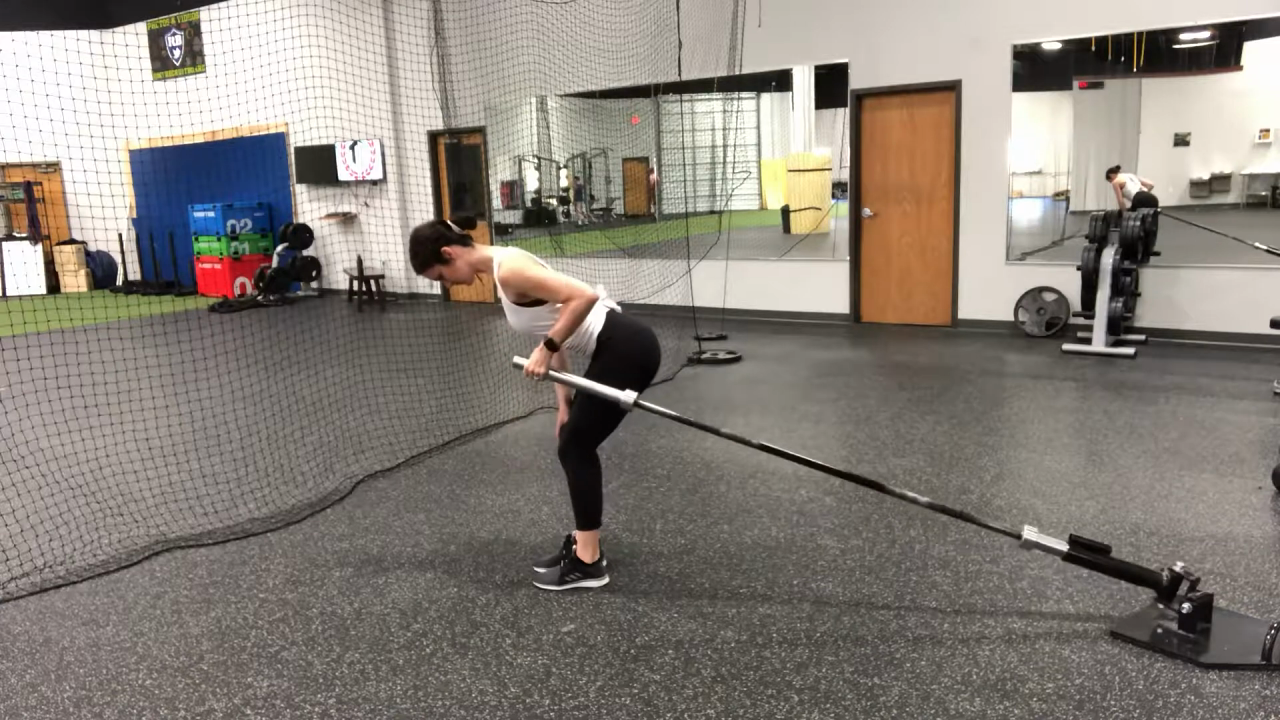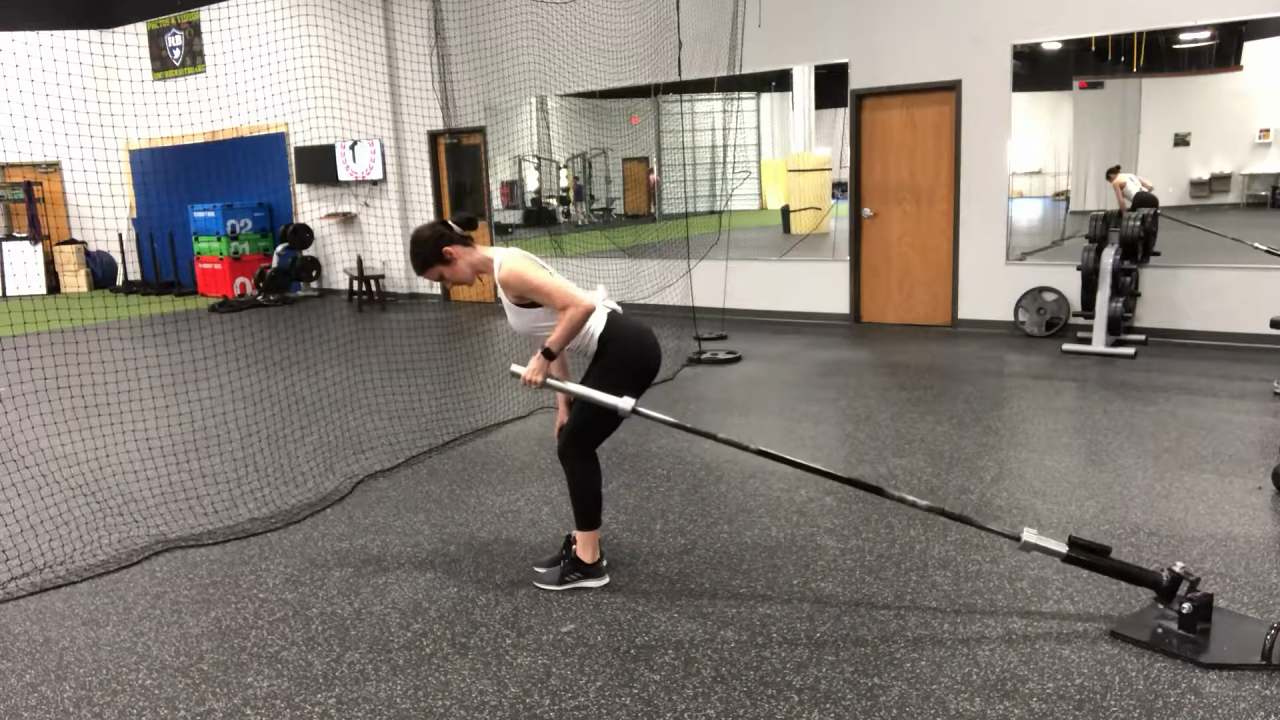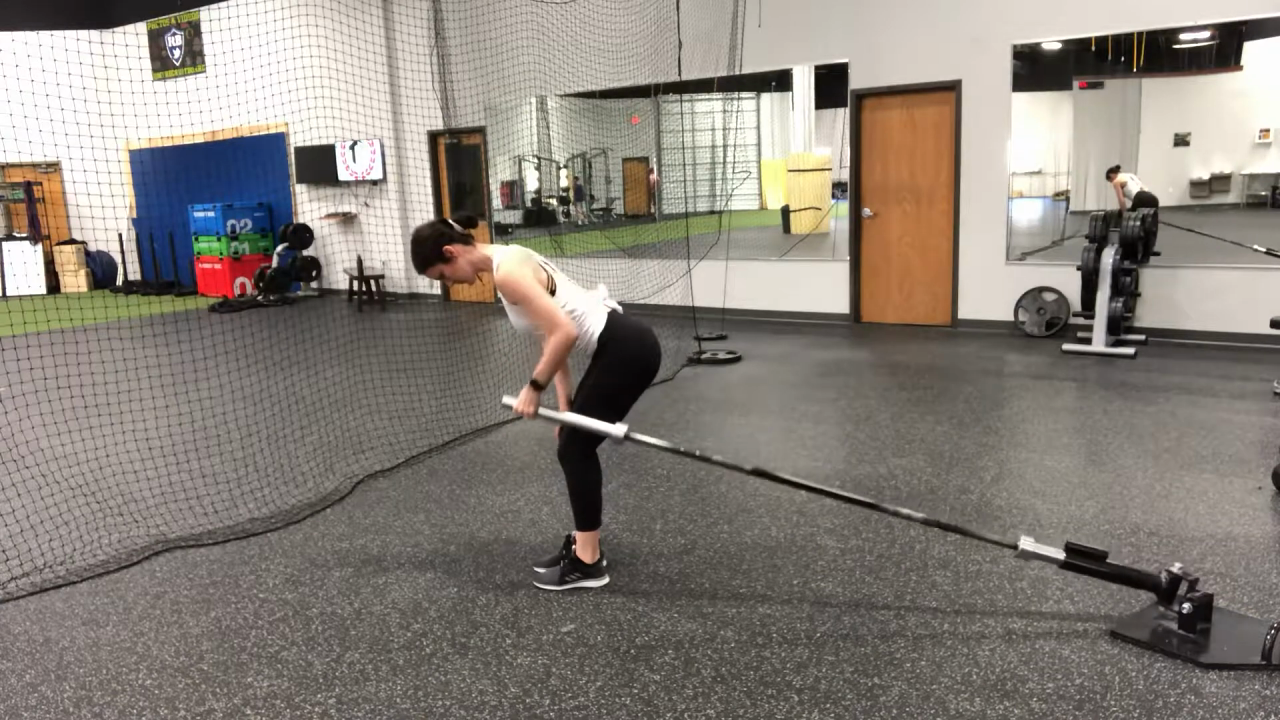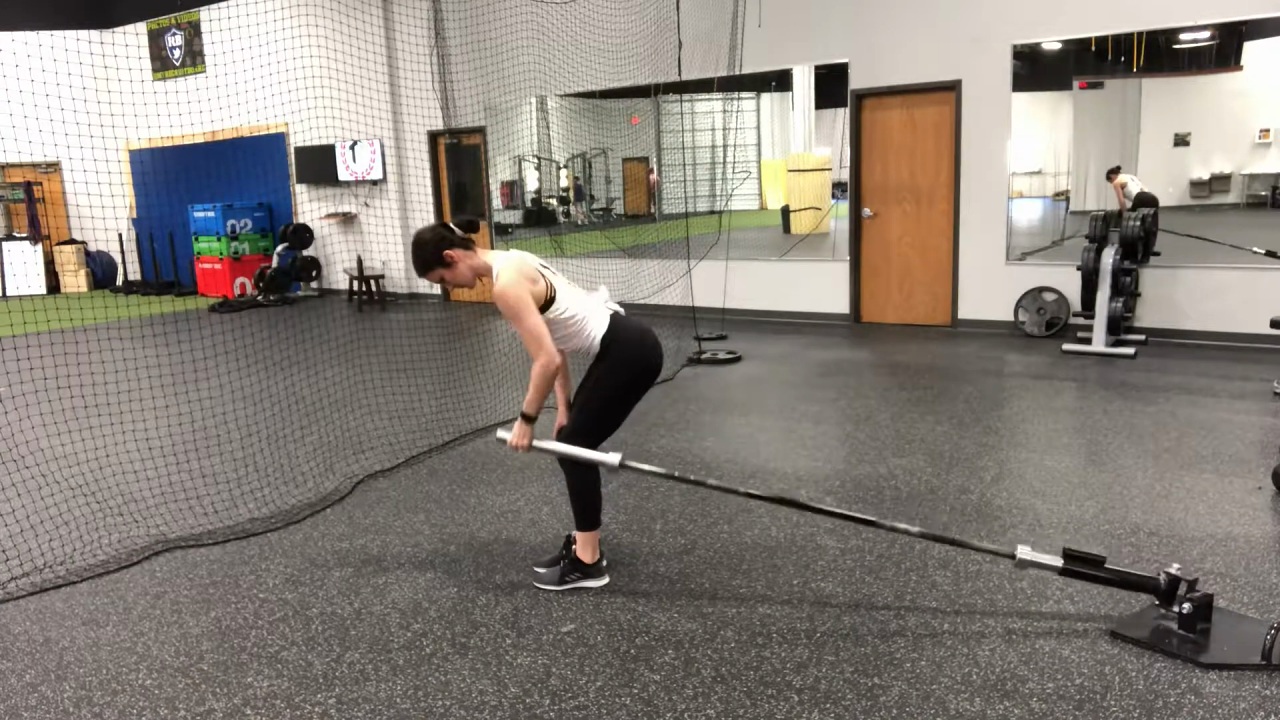
dt=0.2s
person 1, frame 1
left shoulder: (509, 269)
right shoulder: (504, 267)
left elbow: (584, 295)
right elbow: (554, 323)
left wrist: (545, 349)
right wrist: (565, 402)
left hip: (626, 350)
right hip: (618, 346)
left knee: (575, 448)
right knee: (575, 443)
left ankle: (588, 563)
right ankle: (583, 544)
person 1, frame 2
left shoulder: (509, 271)
right shoulder: (507, 265)
left elbow: (582, 306)
right elbow: (553, 329)
left wrist: (541, 359)
right wrist: (565, 402)
left hip: (627, 350)
right hip: (619, 346)
left knee: (574, 448)
right knee: (574, 444)
left ankle: (588, 564)
right ankle: (583, 543)
person 1, frame 3
left shoulder: (508, 272)
right shoulder: (510, 261)
left elbow: (564, 334)
right elbow: (555, 333)
left wrist: (534, 388)
right wrist: (565, 402)
left hip: (627, 350)
right hip: (619, 345)
left knee: (575, 448)
right knee: (575, 443)
left ankle: (588, 563)
right ankle: (583, 543)
person 1, frame 4
left shoulder: (507, 284)
right shoulder: (511, 263)
left elbow: (548, 360)
right elbow: (556, 338)
left wrist: (526, 420)
right wrist: (565, 406)
left hip: (630, 352)
right hip: (622, 346)
left knee: (576, 448)
right knee: (571, 443)
left ankle: (588, 562)
right ankle: (583, 544)
